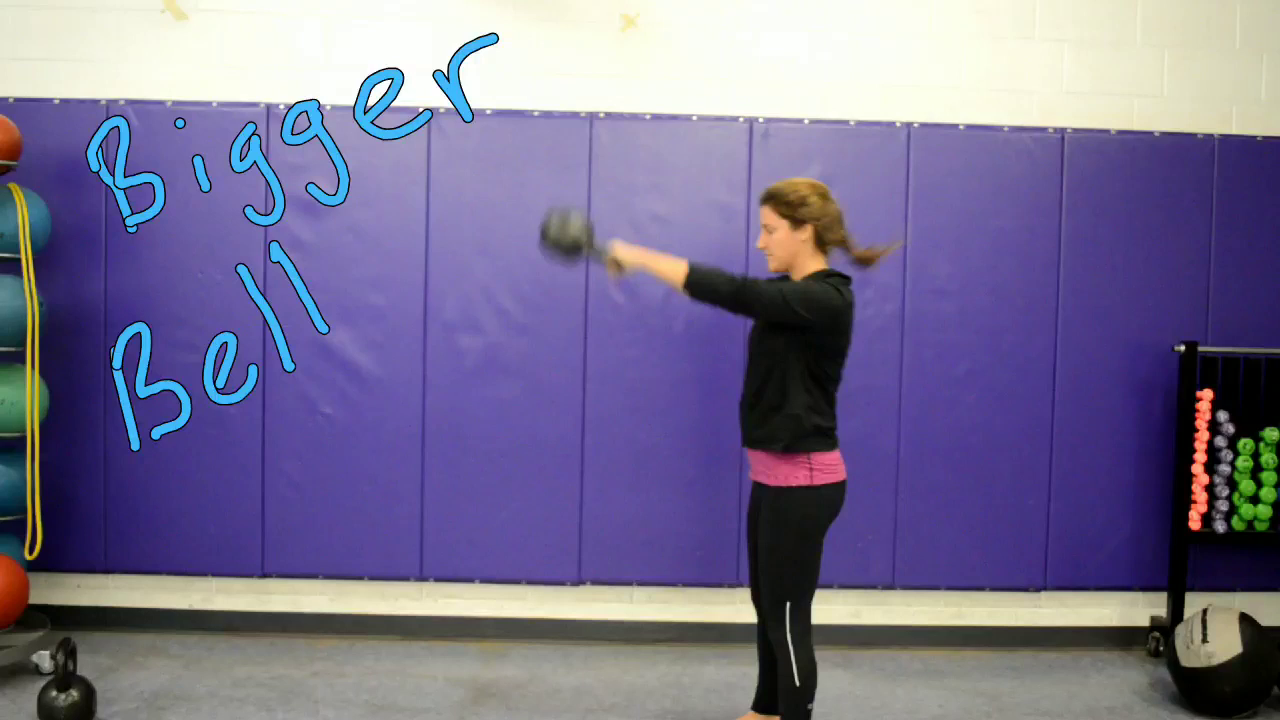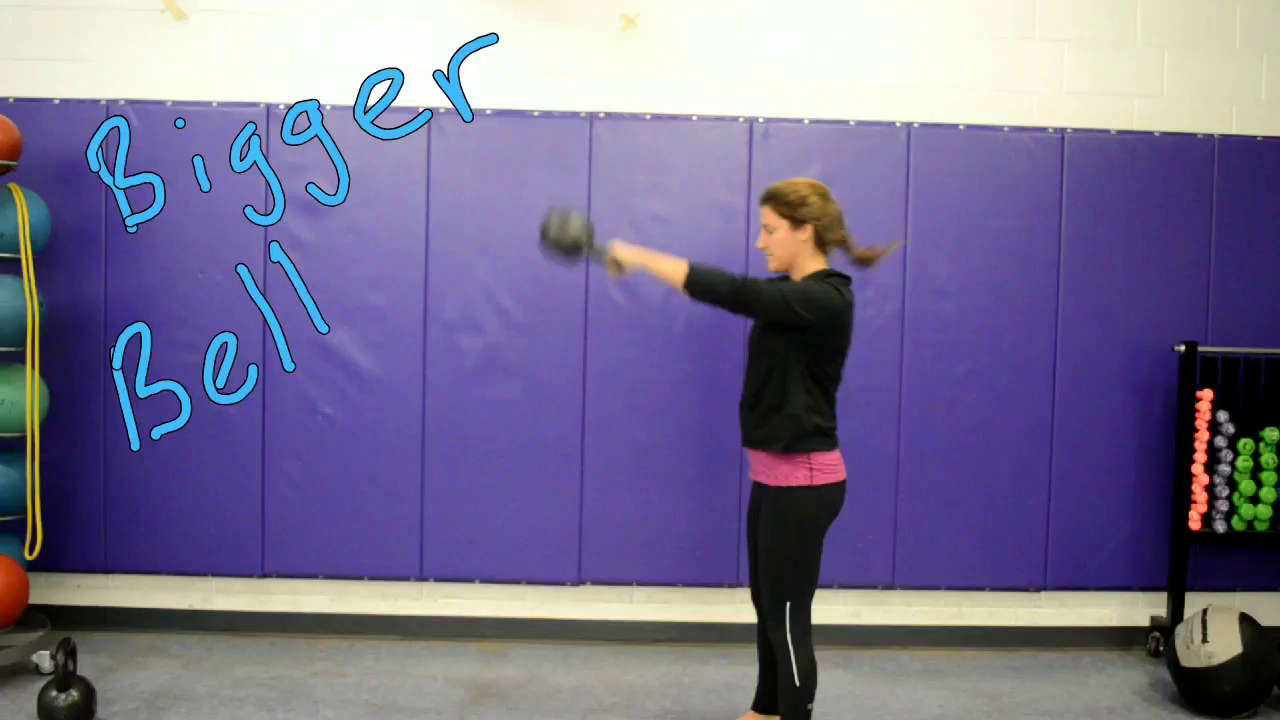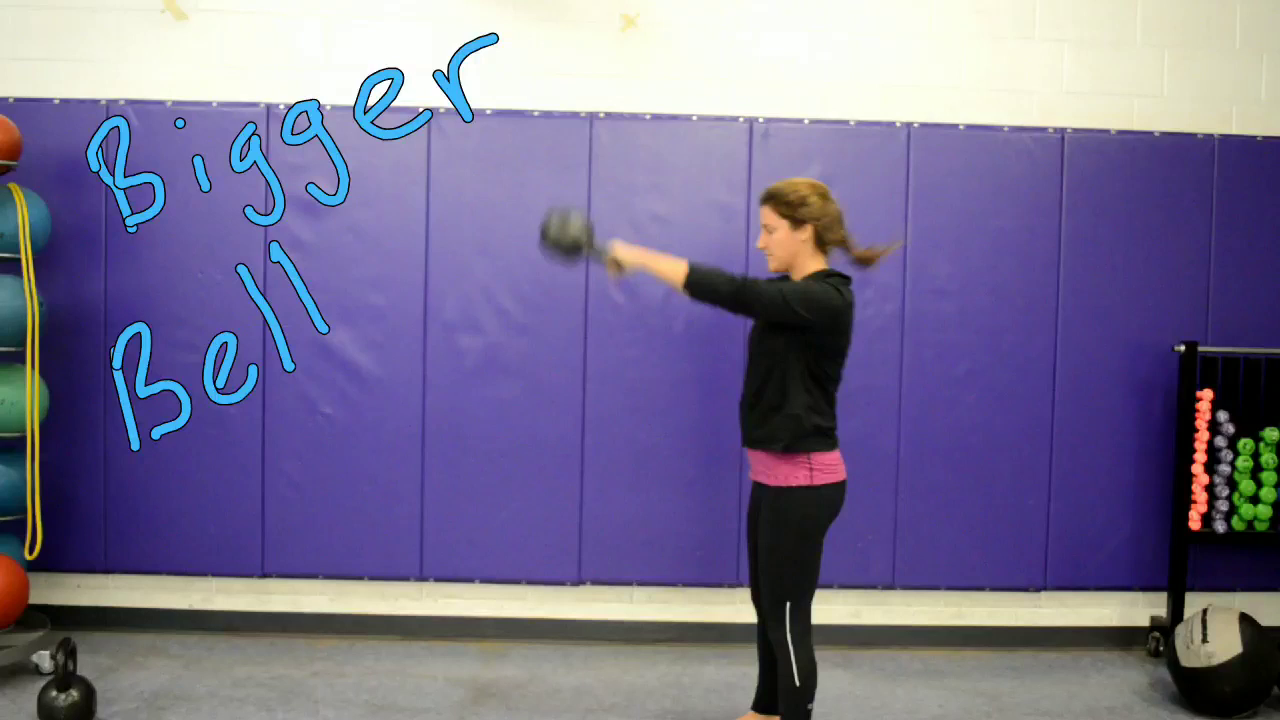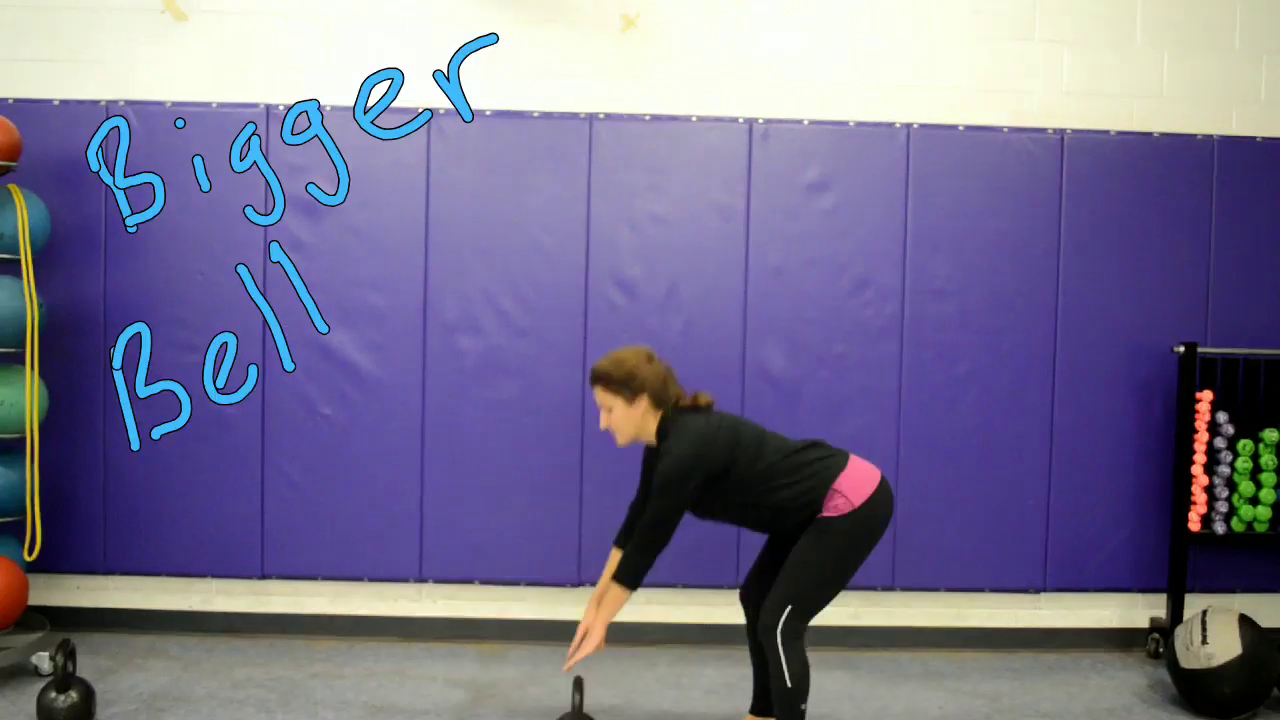
dt=0.7s
person 1, frame 1
left shoulder: (825, 300)
right shoulder: (788, 293)
left elbow: (733, 293)
right elbow: (740, 292)
left wrist: (641, 257)
right wrist: (642, 260)
left hip: (803, 481)
right hip: (775, 475)
left knee: (787, 617)
right knee: (767, 604)
person 1, frame 2
left shoulder: (825, 300)
right shoulder: (789, 293)
left elbow: (733, 293)
right elbow: (737, 292)
left wrist: (641, 256)
right wrist: (640, 260)
left hip: (803, 481)
right hip: (774, 475)
left knee: (787, 617)
right knee: (767, 604)
person 1, frame 3
left shoulder: (826, 300)
right shoulder: (790, 293)
left elbow: (734, 293)
right elbow: (739, 293)
left wrist: (640, 256)
right wrist: (641, 259)
left hip: (803, 482)
right hip: (774, 476)
left knee: (787, 616)
right knee: (767, 604)
person 1, frame 4
left shoulder: (686, 451)
right shoulder: (671, 440)
left elbow: (647, 544)
right elbow: (636, 528)
left wrist: (601, 623)
right wrist: (595, 606)
left hip: (853, 505)
right hip: (829, 502)
left knee: (779, 622)
right knee: (757, 599)
